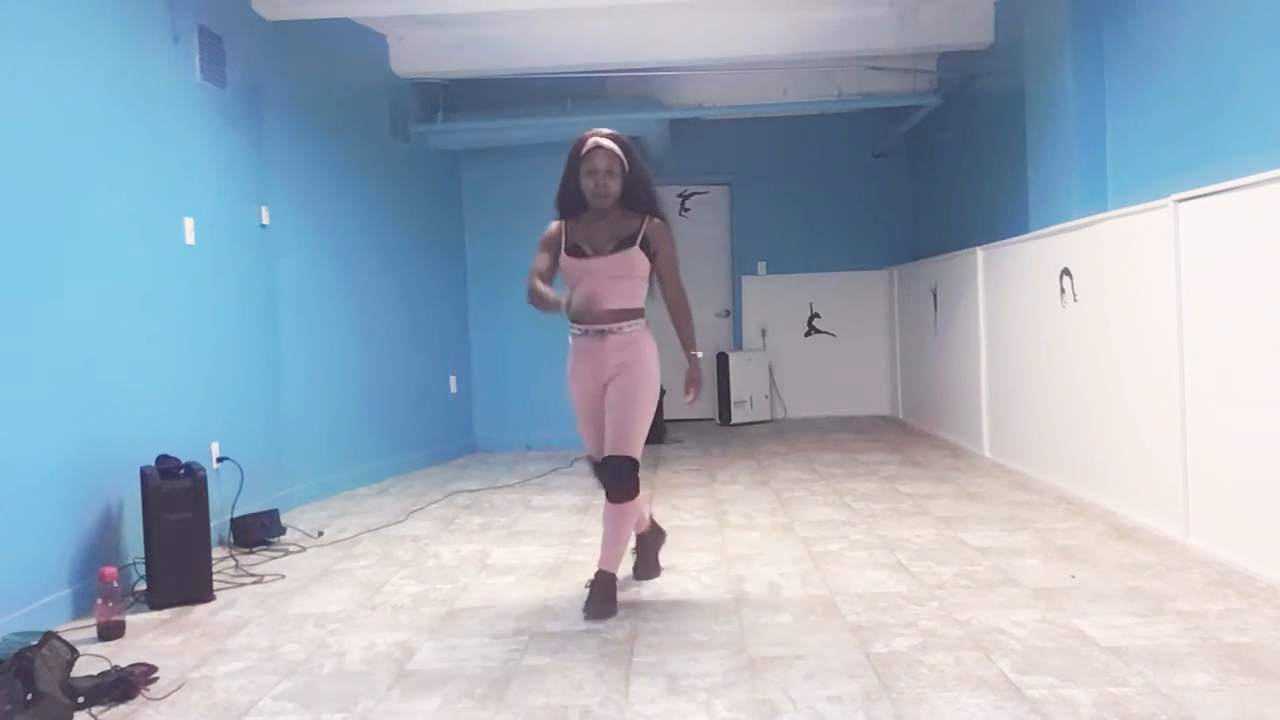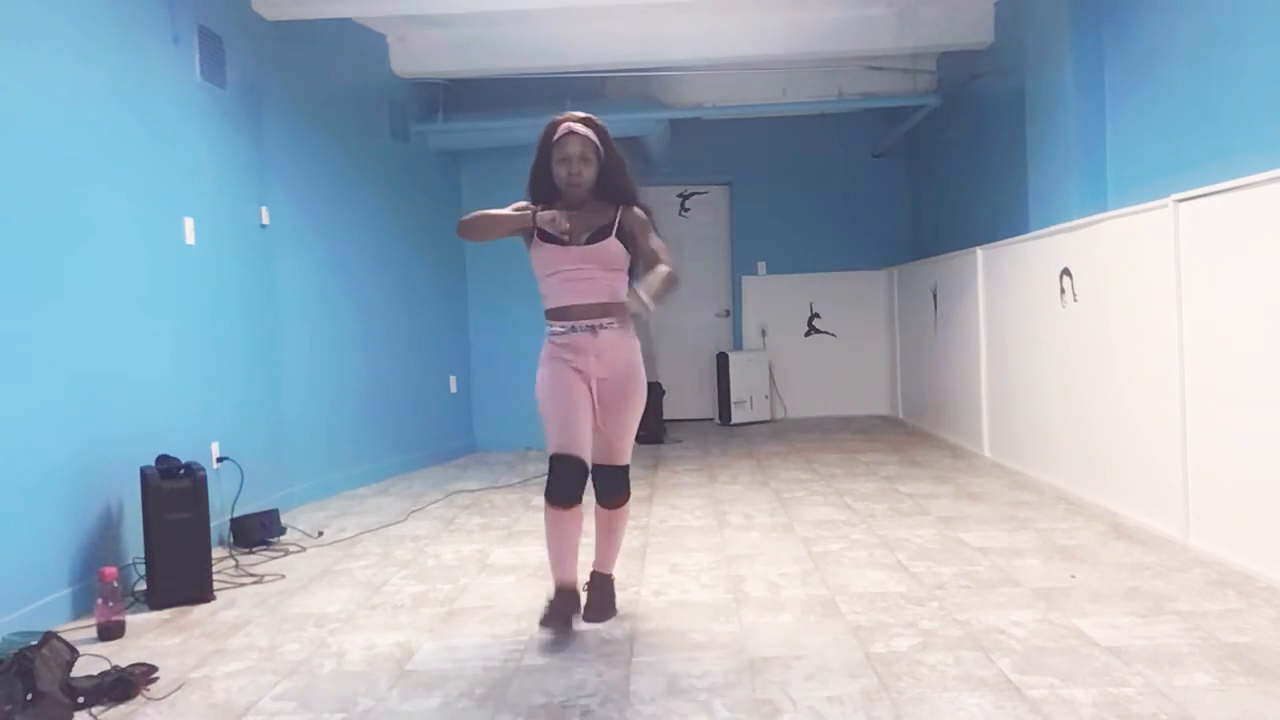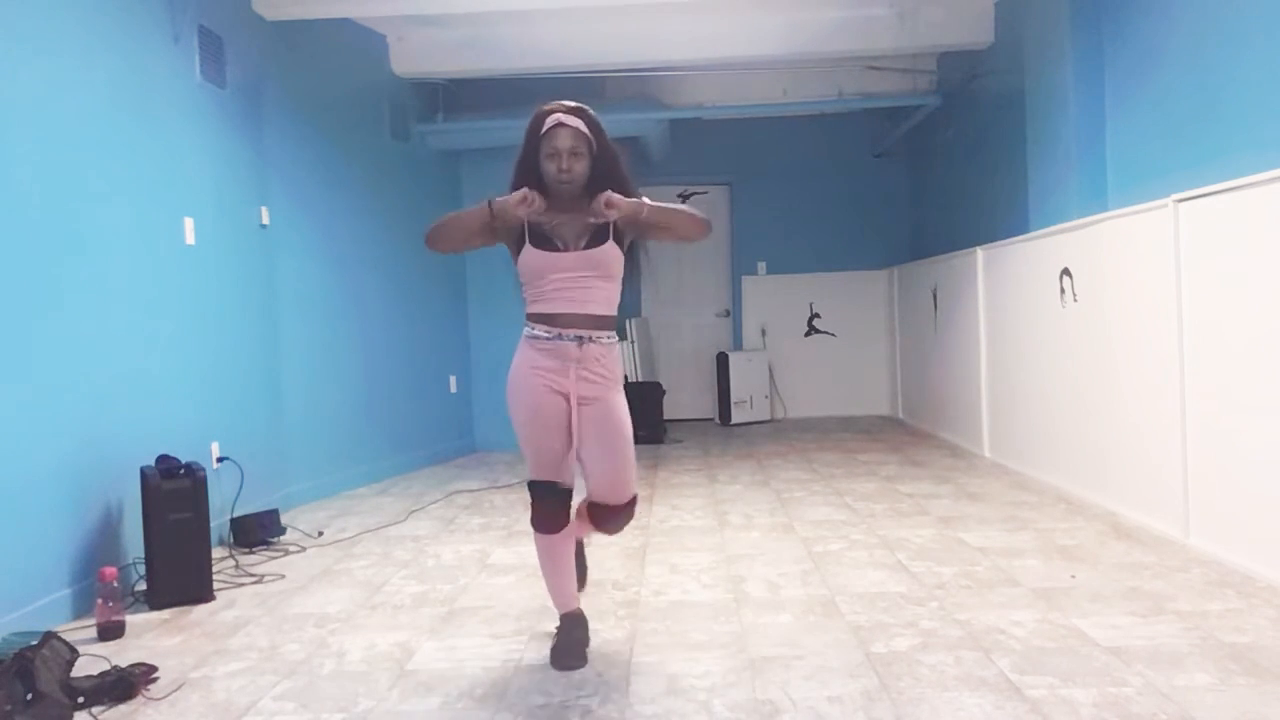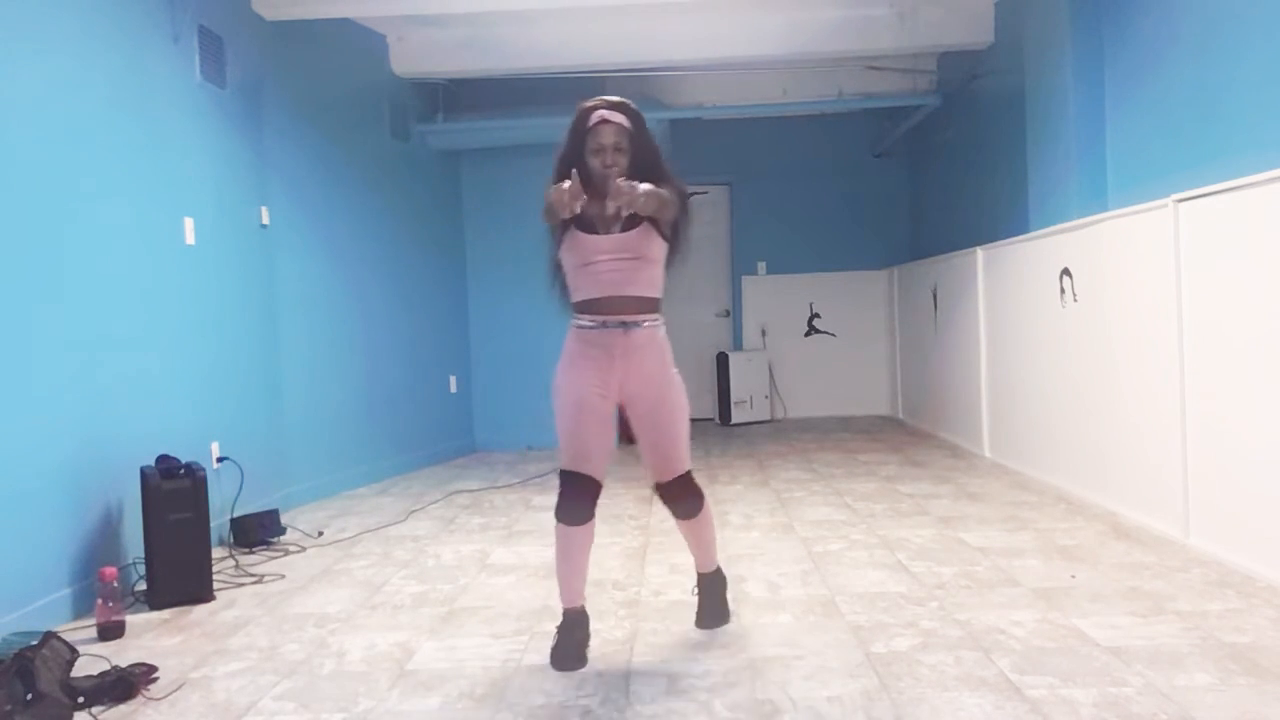
dt=0.5s
person 1, frame 1
left shoulder: (650, 229)
right shoulder: (559, 232)
left elbow: (674, 296)
right elbow: (534, 287)
left wrist: (692, 357)
right wrist: (566, 303)
left hip: (632, 352)
right hip: (583, 357)
left knee: (620, 465)
right knee: (603, 464)
left ankle: (606, 575)
right ankle: (647, 531)
person 1, frame 2
left shoulder: (626, 215)
right shoulder: (535, 216)
left elbow: (665, 267)
right elbow: (469, 228)
left wrist: (644, 295)
right wrist: (536, 219)
left hip: (618, 351)
right hip: (562, 355)
left knee: (613, 472)
right knee: (567, 467)
left ankle: (602, 576)
right ankle: (563, 590)
person 1, frame 3
left shoulder: (619, 217)
right shoulder: (520, 218)
left elbow: (699, 227)
right elbow: (437, 240)
left wrist: (634, 207)
right wrist: (496, 209)
left hip: (600, 364)
right hip: (537, 363)
left knee: (616, 502)
right knee: (547, 492)
left ankle: (573, 535)
right ankle: (570, 618)
person 1, frame 4
left shoulder: (657, 200)
right shoulder: (573, 204)
left elbow: (661, 203)
right elbow: (554, 204)
left wrist: (635, 198)
right wrist: (562, 200)
left hip: (647, 352)
right hip: (585, 355)
left knee: (674, 481)
right knee: (577, 486)
left ankle: (711, 577)
right ankle: (573, 616)
